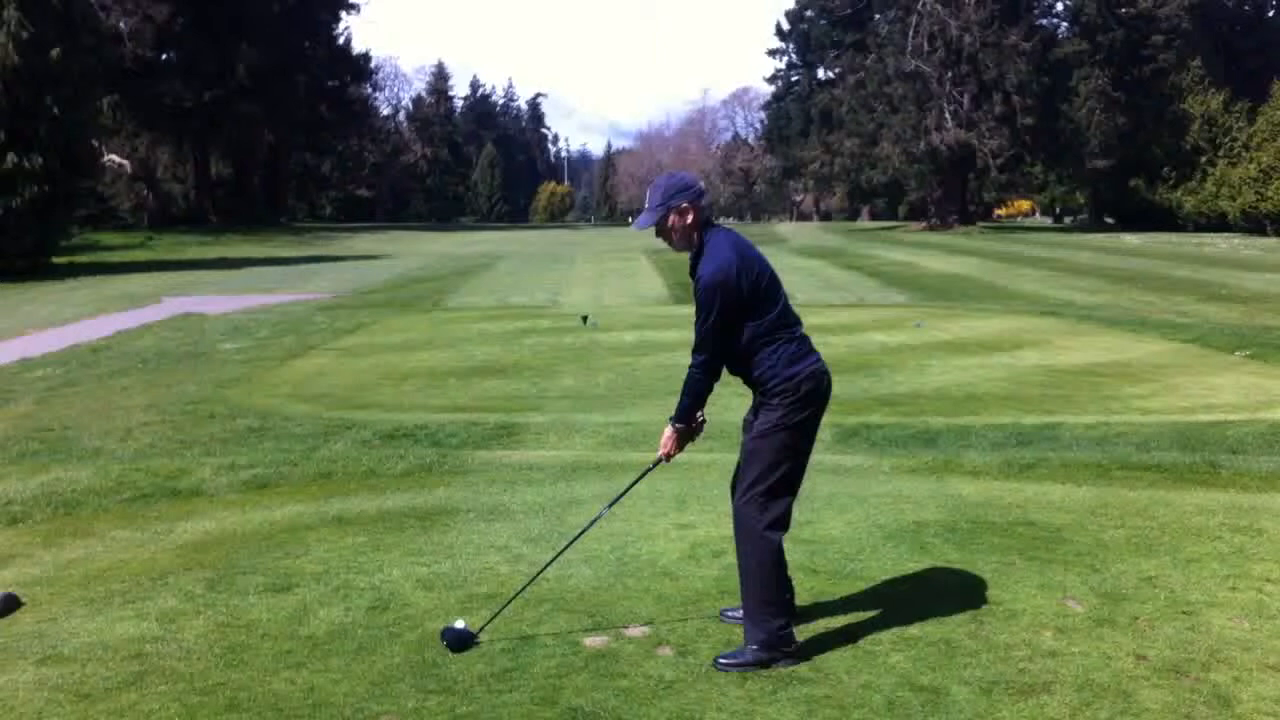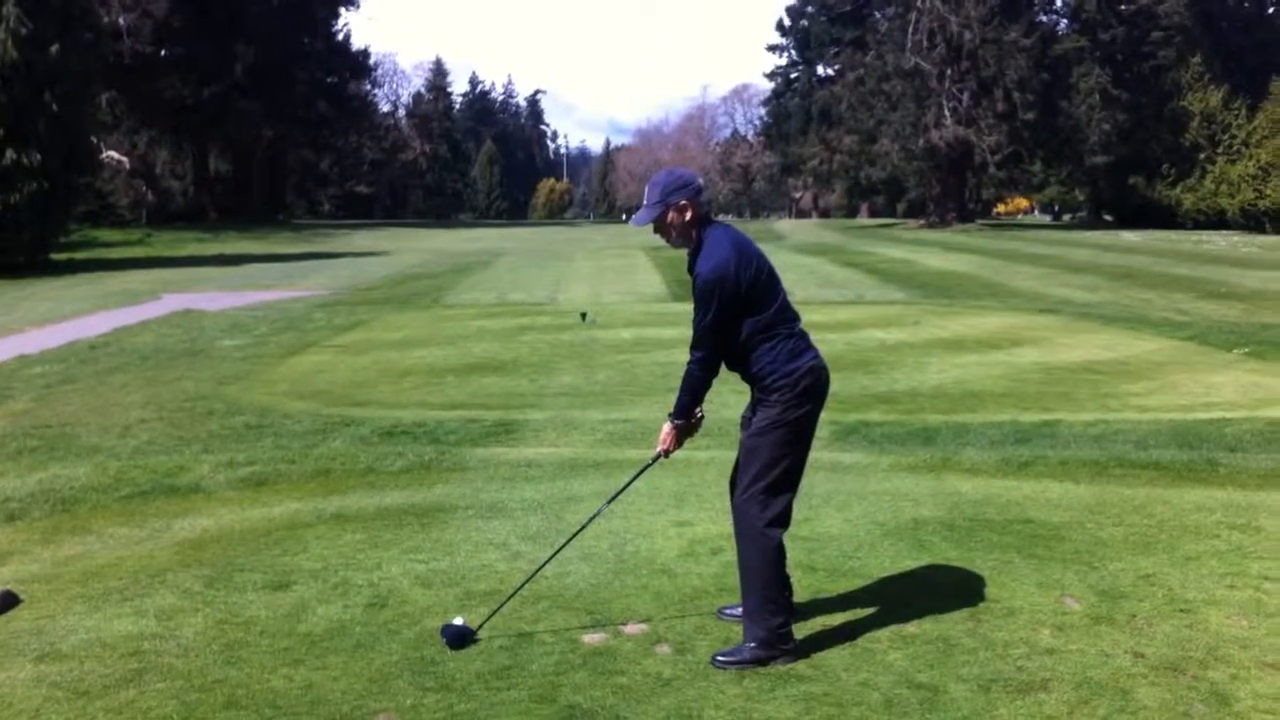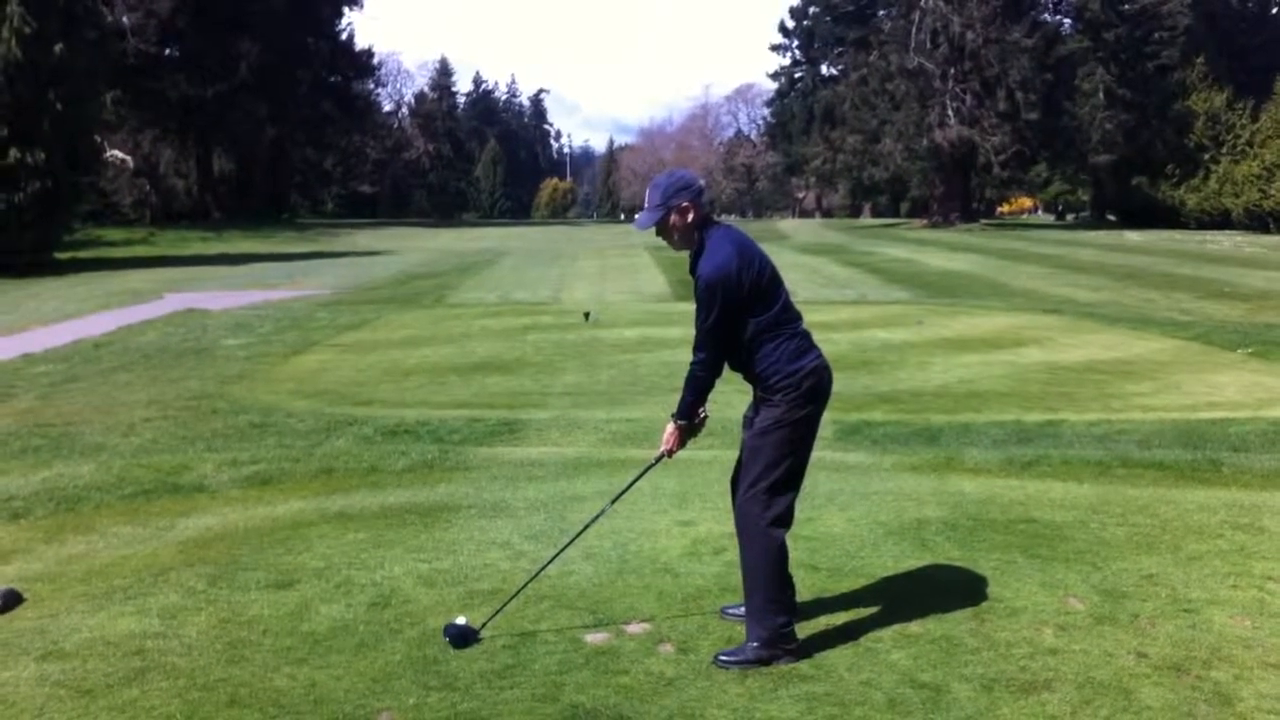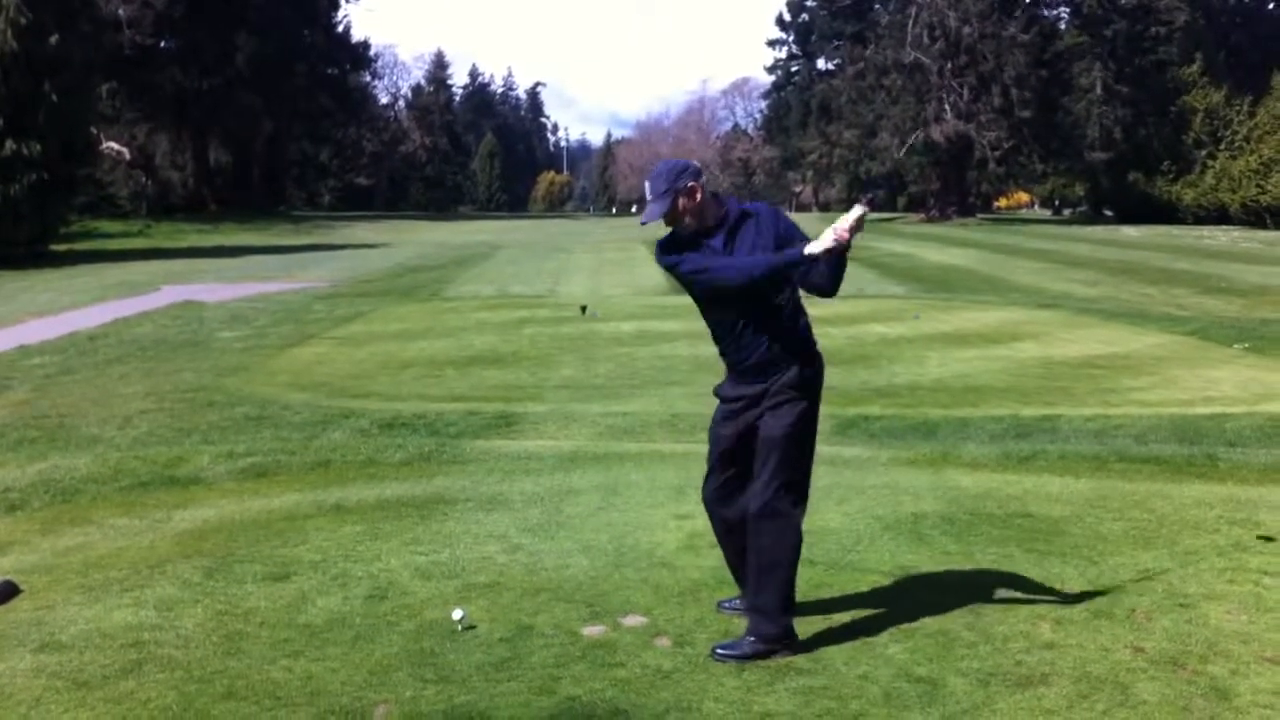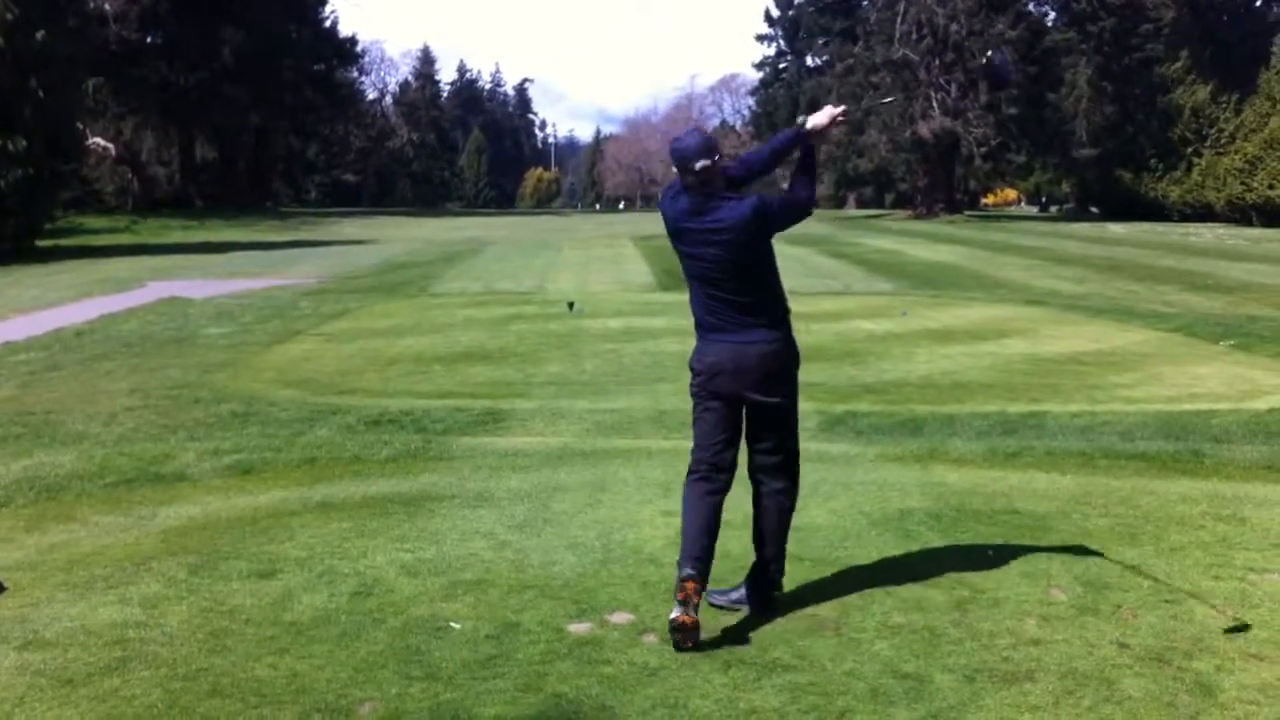
dt=1s
person 1, frame 1
left shoulder: (718, 266)
right shoulder: (722, 247)
left elbow: (708, 356)
right elbow: (716, 349)
left wrist: (680, 422)
right wrist: (693, 411)
left hip: (790, 389)
right hip: (785, 384)
left knee: (755, 506)
right knee: (752, 496)
left ankle: (771, 638)
right ankle: (771, 603)
person 1, frame 2
left shoulder: (716, 263)
right shoulder: (720, 243)
left elbow: (706, 352)
right elbow: (714, 346)
left wrist: (679, 418)
right wrist: (691, 408)
left hip: (788, 386)
right hip: (782, 380)
left knee: (756, 504)
right knee: (748, 493)
left ankle: (769, 636)
right ankle: (767, 601)
person 1, frame 3
left shoulder: (718, 265)
right shoulder: (720, 244)
left elbow: (708, 353)
right elbow: (716, 347)
left wrist: (681, 419)
right wrist: (694, 407)
left hip: (791, 387)
right hip: (783, 381)
left knee: (758, 504)
right knee: (748, 492)
left ankle: (772, 637)
right ankle: (769, 600)
person 1, frame 4
left shoulder: (761, 218)
right shoulder: (672, 253)
left elbow: (823, 283)
right elbow: (742, 270)
left wrist: (835, 247)
right wrist: (809, 249)
left hip: (792, 379)
right hip: (740, 384)
left knee: (772, 502)
right knee: (721, 493)
left ankle: (771, 628)
right ankle: (759, 593)
person 1, frame 5
left shoulder: (672, 207)
right shoulder: (749, 213)
left elbow: (735, 175)
right elbow: (804, 198)
left wrist: (799, 129)
right wrist: (808, 138)
left hip: (714, 359)
right hip: (771, 354)
left knee: (707, 472)
right knee: (775, 472)
left ankle: (692, 578)
right ankle: (763, 584)
